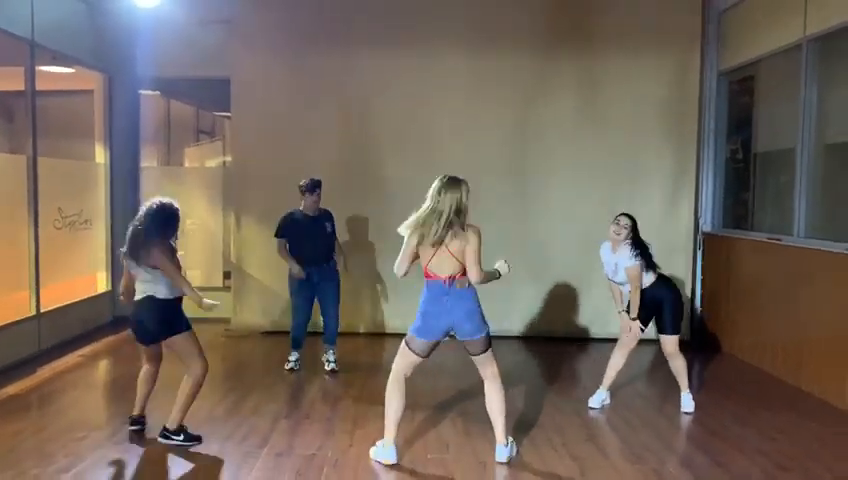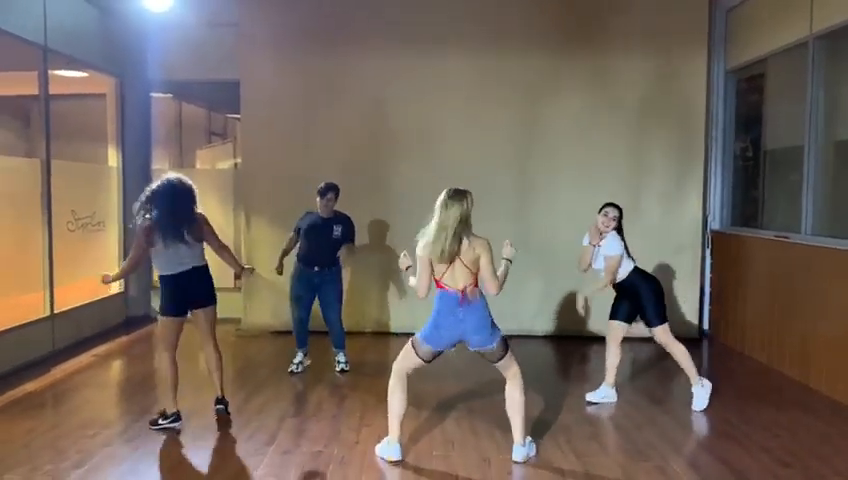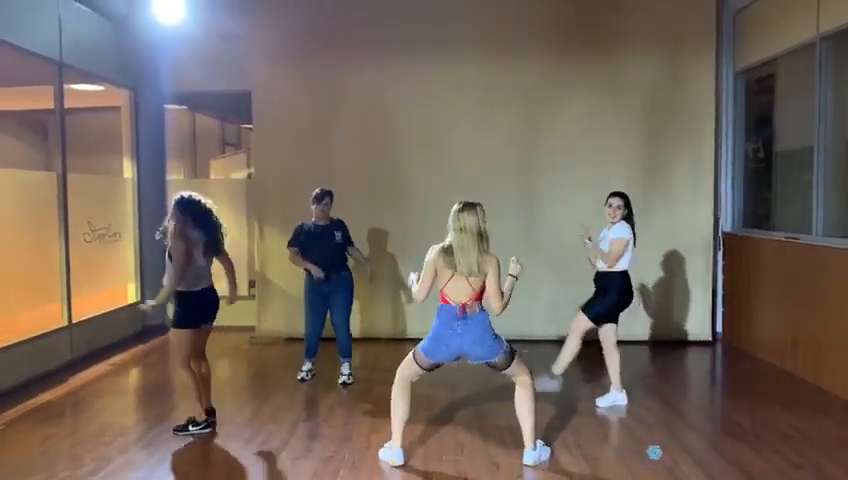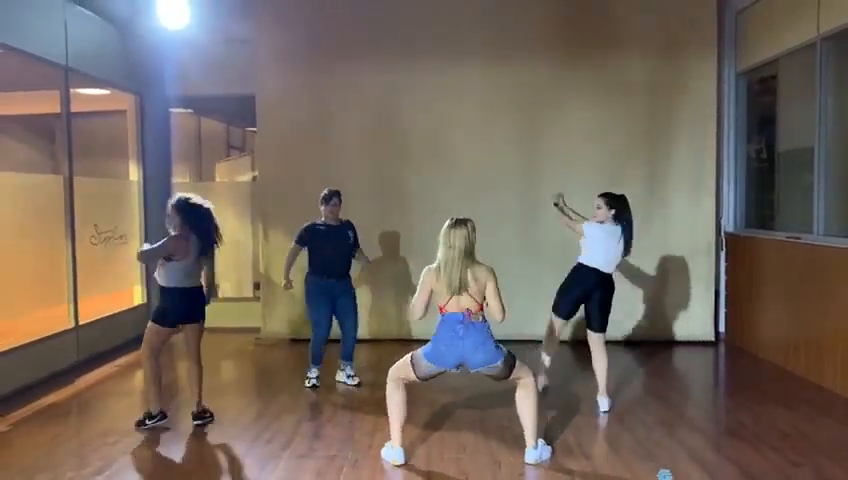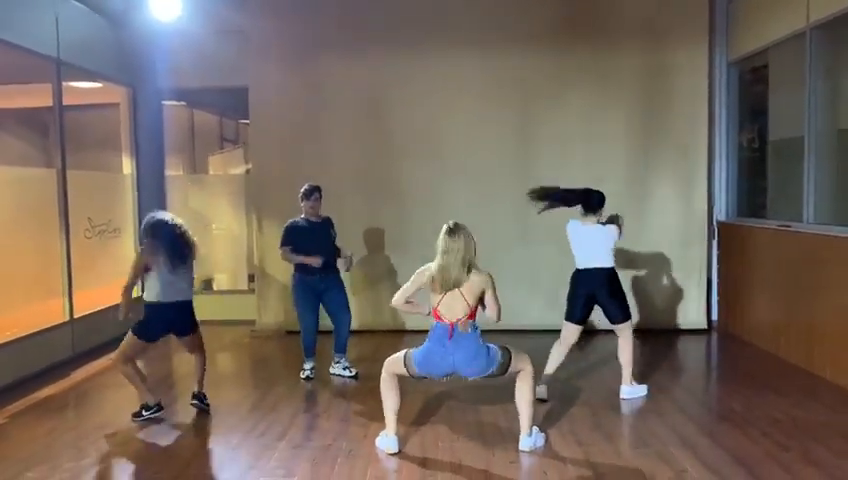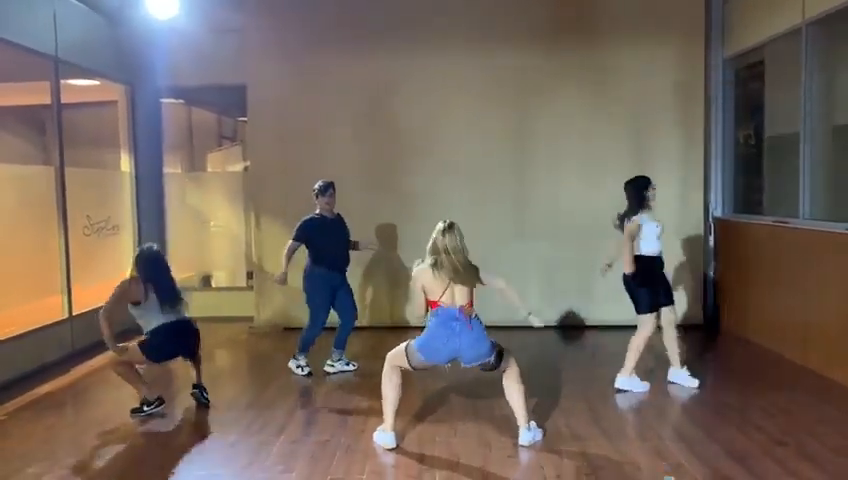
dt=0.5s
person 1, frame 1
left shoulder: (418, 230)
right shoulder: (470, 233)
left elbow: (399, 270)
right elbow: (475, 278)
right wrist: (498, 271)
left hip: (433, 308)
right hip: (465, 307)
left knee: (397, 375)
right knee: (491, 375)
left ankle: (387, 448)
right ankle: (502, 446)
person 1, frame 2
left shoulder: (428, 244)
right shoulder: (480, 244)
left elbow: (422, 290)
right elbow: (493, 289)
left wrist: (408, 268)
right wrist: (506, 260)
left hip: (444, 319)
right hip: (477, 319)
left knee: (399, 371)
right knee: (513, 374)
left ankle: (392, 445)
right ankle: (521, 445)
person 1, frame 3
left shoulder: (436, 253)
right shoulder: (490, 261)
left elbow: (419, 295)
right elbow: (497, 308)
left wrist: (413, 281)
right wrist: (513, 276)
left hip: (444, 332)
right hip: (478, 333)
left knee: (403, 377)
right knee: (522, 377)
left ankle: (394, 450)
right ankle: (531, 450)
person 1, frame 4
left shoulder: (431, 273)
right shoulder: (485, 272)
left elbow: (416, 314)
right elbow: (498, 315)
left hip: (445, 342)
right hip: (480, 343)
left knee: (395, 377)
right knee: (526, 378)
left ankle: (395, 449)
right ankle: (533, 449)
person 1, frame 5
left shoulder: (429, 272)
right shoulder: (482, 278)
left elbow: (397, 302)
right elbow: (495, 317)
left hip: (436, 355)
right hip: (472, 356)
left knee: (389, 368)
right knee: (525, 366)
left ankle: (389, 438)
right ankle: (527, 436)
person 1, frame 6
left shoulder: (421, 272)
right shoulder: (469, 269)
right elbow: (504, 287)
right wrist: (526, 312)
left hip: (438, 337)
right hip: (474, 339)
left knee: (392, 363)
right knee: (510, 367)
left ankle: (387, 433)
right ankle: (526, 430)
person 2, frame 1
left shoulder: (134, 247)
right shoulder: (160, 246)
left elbow: (128, 283)
right elbow: (176, 277)
left wrist: (127, 299)
right wrist: (200, 300)
left hip: (141, 312)
right hip: (165, 311)
left knee: (151, 361)
right knee: (198, 367)
left ankle: (137, 416)
right ankle: (172, 428)
person 2, frame 2
left shoulder: (149, 226)
right shoulder: (197, 220)
left elbow: (133, 263)
right elbow: (219, 247)
left wrist: (113, 278)
right wrist: (240, 269)
left hip: (172, 288)
right hip: (200, 282)
left knee: (166, 351)
right knee: (209, 343)
left ankle: (171, 412)
right ankle: (220, 399)
person 2, frame 3
left shoulder: (180, 237)
right shoulder: (208, 235)
left elbow: (177, 275)
right elbow: (227, 262)
left wrist: (157, 301)
right wrist: (233, 289)
left hip: (189, 302)
right hip: (209, 300)
left knee: (184, 363)
right knee: (198, 355)
left ankle: (201, 419)
right ankle: (207, 409)
person 2, frame 4
left shoulder: (177, 240)
right shoulder: (203, 239)
left elbow: (143, 256)
right elbow: (209, 269)
left wrist: (149, 247)
right wrist: (210, 288)
left hip: (173, 301)
right hip: (195, 298)
left knee: (149, 355)
right knee: (193, 356)
left ankle: (155, 412)
right ankle: (199, 409)
person 2, frame 5
left shoulder: (147, 252)
right shoulder: (185, 247)
left elbow: (129, 286)
left wrist: (124, 310)
left hip: (157, 316)
right hip: (184, 313)
left knee: (122, 359)
right knee: (198, 351)
left ankle: (150, 404)
right ankle: (199, 395)
person 2, frame 6
left shoulder: (131, 285)
right shoulder: (165, 284)
left elbow: (105, 314)
left wrist: (113, 345)
left hip: (163, 340)
right hip: (188, 334)
left knee: (117, 360)
right knee: (191, 346)
left ankle: (151, 400)
right ankle: (198, 387)
person 3, frame 1
left shoulder: (629, 254)
right shoulder: (605, 249)
left elbow: (635, 288)
right elbow: (614, 282)
left wrist: (632, 318)
right wrist: (621, 310)
left hip: (665, 295)
right hip: (642, 298)
left knee: (670, 350)
right knee: (623, 344)
left ankle: (686, 394)
right ankle: (602, 392)
person 3, frame 2
left shoulder: (613, 242)
right shoulder: (591, 236)
left elbow: (607, 279)
right elbow: (583, 267)
left wrist: (585, 294)
right wrist: (592, 243)
left hip: (644, 288)
right hip: (625, 293)
left knee: (664, 339)
right knee: (612, 338)
left ankle: (699, 384)
right ankle: (608, 389)
person 3, frame 3
left shoulder: (622, 229)
right shoulder: (608, 230)
left elbow: (610, 261)
right elbow: (597, 263)
left wrist: (589, 242)
right wrist: (589, 245)
left hip: (615, 288)
right hip: (609, 289)
left knee: (576, 328)
right knee: (608, 341)
left ankle: (554, 375)
right ankle: (617, 392)
person 3, frame 4
left shoulder: (595, 228)
right shoulder: (620, 232)
left elbow: (571, 223)
left wrist: (560, 208)
right wrist: (565, 206)
left hip: (583, 278)
right hip: (604, 286)
left knee: (554, 328)
right knee: (597, 343)
left ankle: (542, 375)
right ankle: (603, 396)
person 3, frame 5
left shoulder: (572, 227)
right shoulder: (610, 231)
left hip: (581, 281)
right hip: (606, 281)
left knee: (567, 337)
right knee: (625, 332)
left ankle: (541, 385)
right ankle: (628, 385)
person 3, frame 6
left shoulder: (642, 215)
right shoulder: (637, 217)
left elbow: (627, 237)
right elbow: (627, 239)
left wrist: (612, 261)
right wrist: (627, 261)
left hip: (653, 271)
right hip: (642, 271)
left knee: (669, 321)
right knee: (646, 327)
left ankle: (676, 370)
right ankle: (626, 376)
person 4, frame 1
left shoulder: (327, 216)
right shoulder: (290, 219)
left elbow: (334, 240)
right elbow: (280, 246)
left wrist: (339, 254)
right wrist: (292, 264)
left hip: (327, 272)
right hip: (302, 274)
left knee: (331, 314)
right knee: (300, 316)
left ankle: (330, 354)
right ankle: (294, 354)
person 4, frame 2
left shoulder: (344, 221)
right shoulder: (306, 218)
left elbow: (350, 245)
right elbow: (293, 239)
left wrist: (346, 249)
right wrist: (281, 258)
left hip: (329, 275)
right hip: (303, 273)
left knee: (333, 317)
right knee: (299, 316)
left ankle: (340, 355)
right ankle: (301, 355)
person 4, frame 3
left shoulder: (339, 225)
right shoulder: (302, 229)
left elbow: (350, 248)
right elbow: (292, 254)
left wrist: (365, 263)
right wrist: (310, 266)
left hip: (340, 282)
right hip: (315, 284)
left knee: (341, 325)
right knee: (312, 327)
left ankle: (345, 366)
right ankle: (308, 364)
person 4, frame 4
left shoulder: (348, 227)
right shoulder: (311, 229)
left elbow: (356, 250)
right elbow: (294, 250)
left wrist: (363, 258)
right wrist: (286, 276)
left hip: (343, 285)
right hip: (318, 285)
left knee: (350, 328)
right knee: (321, 330)
left ankle: (346, 370)
right ankle: (313, 371)
person 4, frame 5
left shoulder: (327, 223)
right shoulder: (293, 227)
right elbow: (285, 254)
left wrist: (345, 255)
right wrist: (308, 259)
left hip: (331, 279)
right hip: (306, 283)
left knee: (343, 319)
right knee: (309, 325)
left ankle: (339, 362)
right ankle: (308, 364)
person 4, frame 6
left shoulder: (339, 220)
right shoulder: (310, 223)
right elbow: (292, 246)
left wrist: (362, 245)
right wrist: (284, 270)
left hip: (339, 277)
right hip: (318, 277)
left knee: (350, 316)
right knee: (318, 321)
left ankle: (336, 360)
right ankle: (298, 359)
